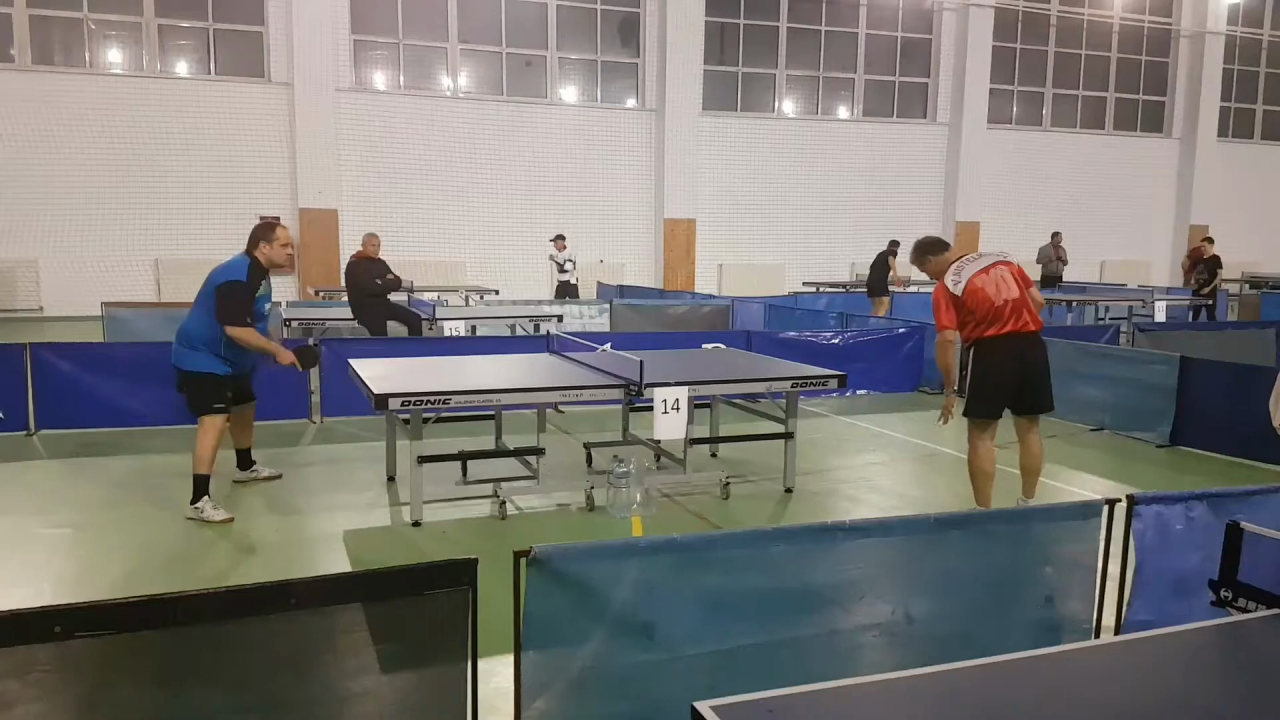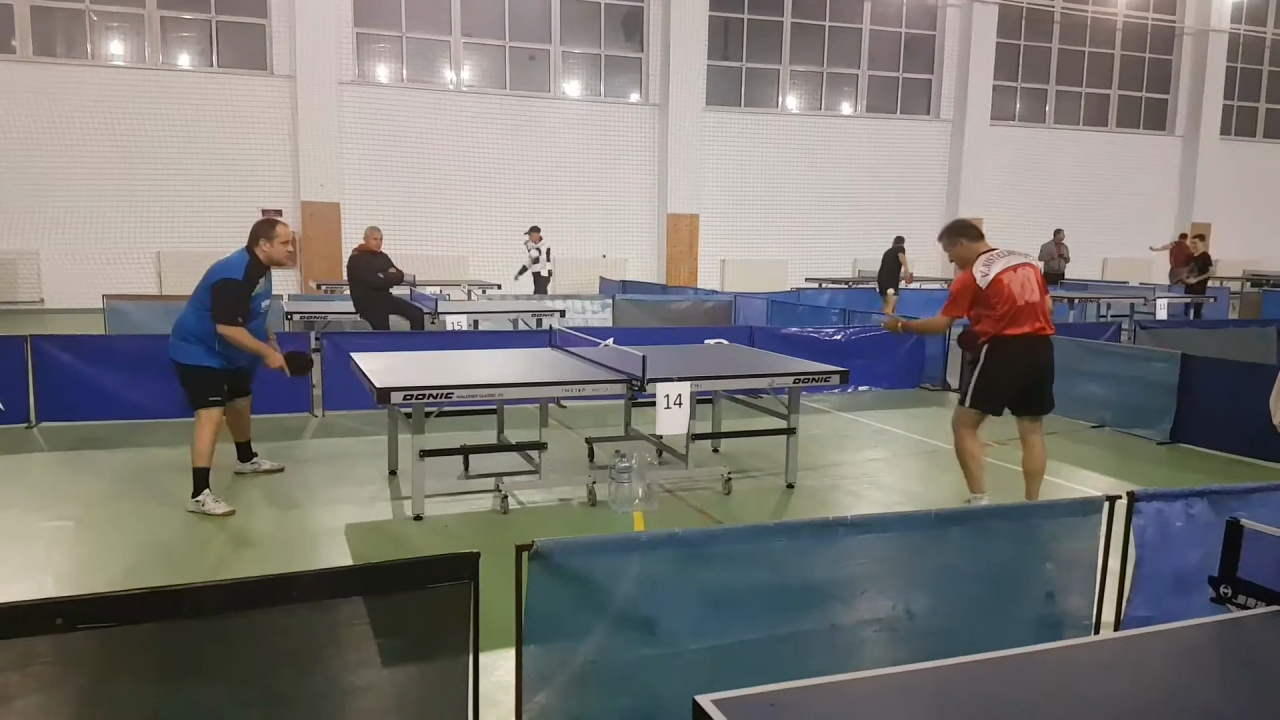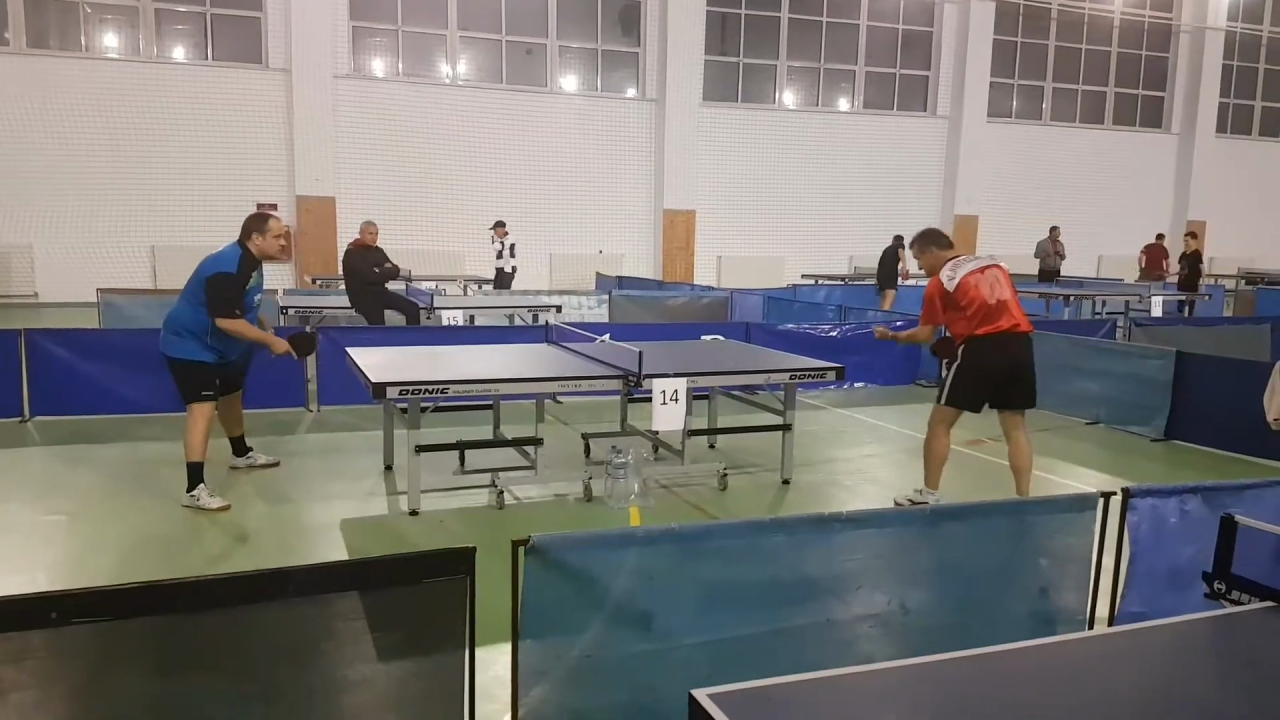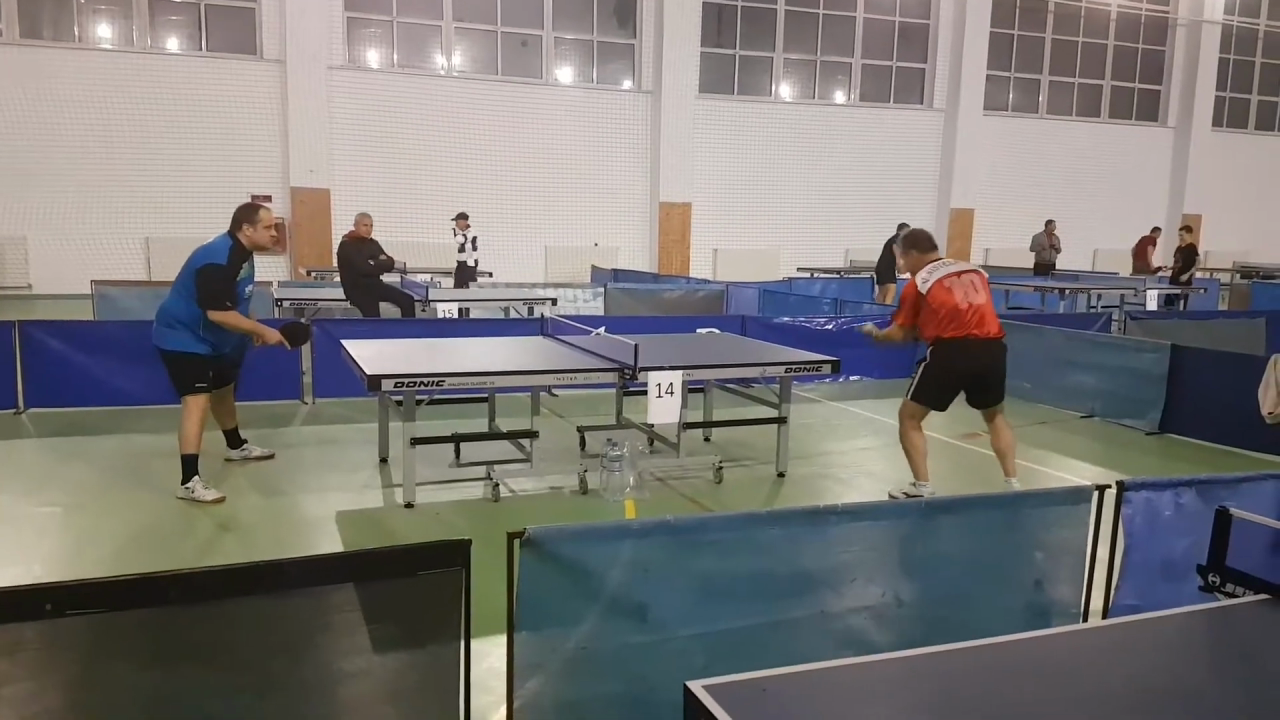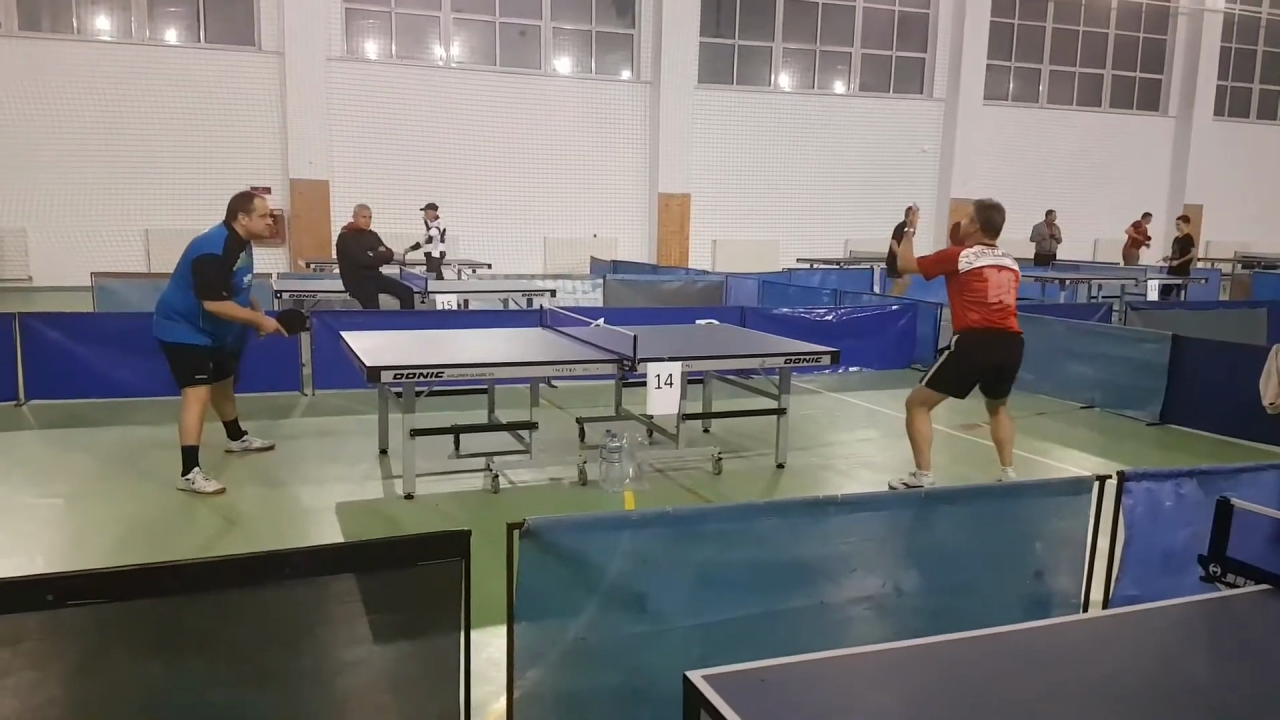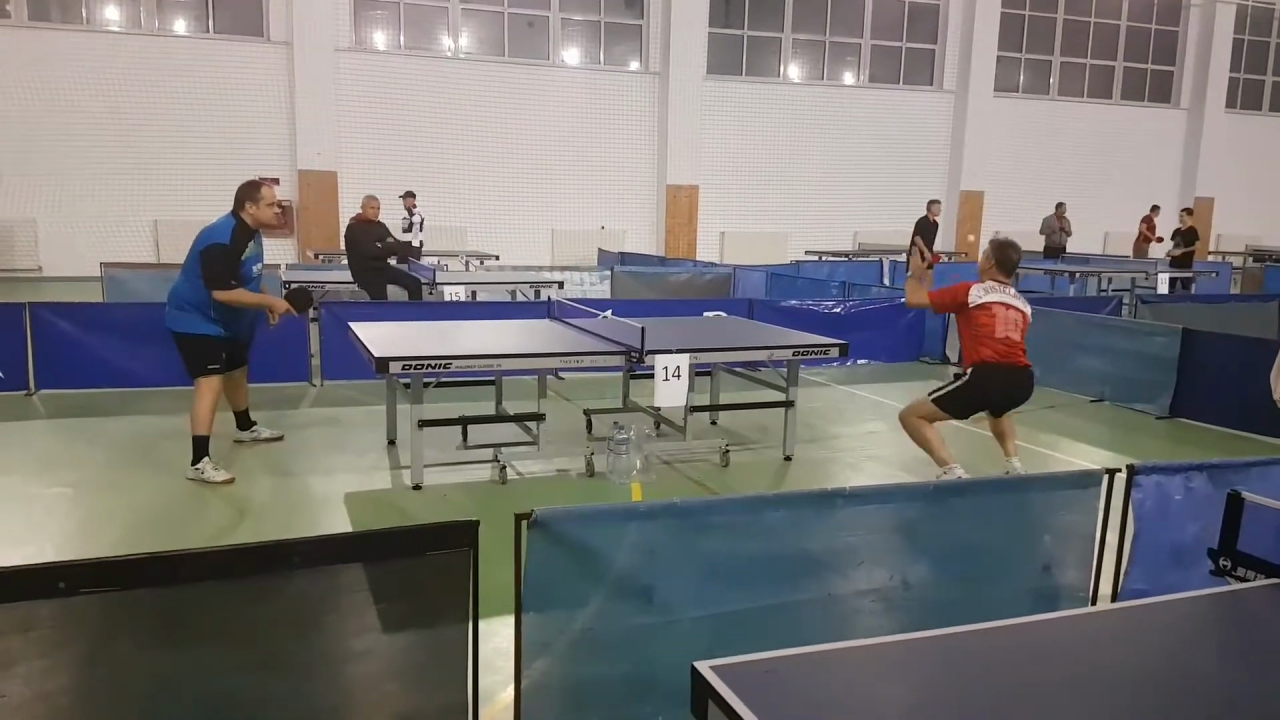
dt=0.4s
person 1, frame 1
left shoulder: (257, 272)
right shoulder: (238, 278)
right elbow: (236, 329)
left wrist: (272, 343)
right wrist: (277, 351)
left hip: (226, 358)
right hip: (202, 358)
left knee: (244, 409)
right knee: (214, 421)
left ankle: (245, 467)
right ankle: (199, 501)
person 1, frame 2
left shoulder: (259, 268)
right shoulder: (235, 275)
right elbow: (228, 327)
left wrist: (270, 339)
right wrist: (267, 354)
left hip: (225, 354)
right hip: (198, 351)
left knee: (240, 403)
right knee: (211, 415)
left ankle: (246, 459)
right ankle: (200, 494)
person 1, frame 3
left shoulder: (250, 262)
right shoulder: (228, 268)
right elbow: (227, 321)
left wrist: (265, 329)
right wrist: (270, 341)
left hip: (216, 346)
right hip: (190, 345)
left knee: (232, 396)
right knee: (203, 409)
left ankle: (241, 454)
right ankle: (195, 489)
person 1, frame 4
left shoulder: (241, 253)
right shoulder: (218, 260)
right elbow: (219, 313)
left wrist: (252, 328)
right wrist: (263, 331)
left hip: (208, 339)
right hip: (183, 338)
left knee: (224, 389)
right knee: (197, 401)
left ankle: (236, 446)
right ankle: (189, 482)
person 1, frame 5
left shoulder: (240, 243)
right shoulder: (214, 250)
right elbow: (215, 303)
left wrist: (256, 311)
right wrist: (259, 320)
left hip: (211, 331)
right hip: (184, 329)
left knee: (223, 382)
right knee: (198, 393)
left ankle: (237, 438)
right ankle: (189, 472)
person 1, frame 6
left shoulder: (250, 233)
right shoulder: (222, 240)
right elbow: (223, 292)
left wrist: (267, 303)
right wrist: (270, 301)
left hip: (226, 322)
right hip: (197, 320)
left knee: (236, 372)
right knee: (210, 383)
left ankle: (246, 428)
right ankle: (199, 462)
person 2, frame 1
left shoulder: (946, 286)
right shoulder: (1004, 260)
left elbow: (948, 340)
right elbow: (1038, 301)
left wrist: (949, 390)
left hip: (991, 353)
right hip: (1031, 346)
left knee: (981, 436)
right knee: (1029, 431)
left ankle: (984, 512)
right ankle: (1028, 505)
person 2, frame 2
left shoulder: (972, 276)
right shoulder: (1027, 261)
left elbow: (941, 324)
right elbow: (1047, 307)
left wrist: (902, 325)
left hip: (1002, 352)
right hip: (1040, 350)
left knee: (965, 425)
right knee: (1032, 432)
left ankle: (979, 500)
person 2, frame 3
left shoulder: (940, 282)
right shoulder: (995, 264)
left elbow: (925, 335)
left wrist: (891, 335)
left hip: (980, 351)
right hip: (1018, 346)
left knee: (940, 423)
right knee: (1016, 428)
left ankle: (929, 495)
right ankle: (1023, 500)
person 2, frame 4
left shoulder: (917, 283)
right shoulder: (975, 271)
left elbow: (898, 334)
left wrist: (876, 334)
left hip: (950, 353)
right hip: (991, 350)
left knee: (909, 418)
right knee: (995, 417)
left ankle: (922, 488)
right ankle: (1013, 485)
person 2, frame 5
left shoulder: (958, 256)
right shoulder: (1011, 264)
left elbow: (906, 265)
left wrist: (909, 231)
left hip: (973, 343)
right hip: (1010, 345)
left knee: (917, 404)
right knee: (998, 408)
left ankle: (923, 476)
right ankle: (1008, 474)
person 2, frame 6
left shoulder: (969, 292)
right shoulder: (1022, 304)
left elbow: (914, 299)
left wrist: (915, 272)
left hip: (985, 377)
right hip: (1022, 381)
left knee: (911, 416)
right knee: (997, 410)
left ankle: (951, 471)
right ankle: (1013, 465)
